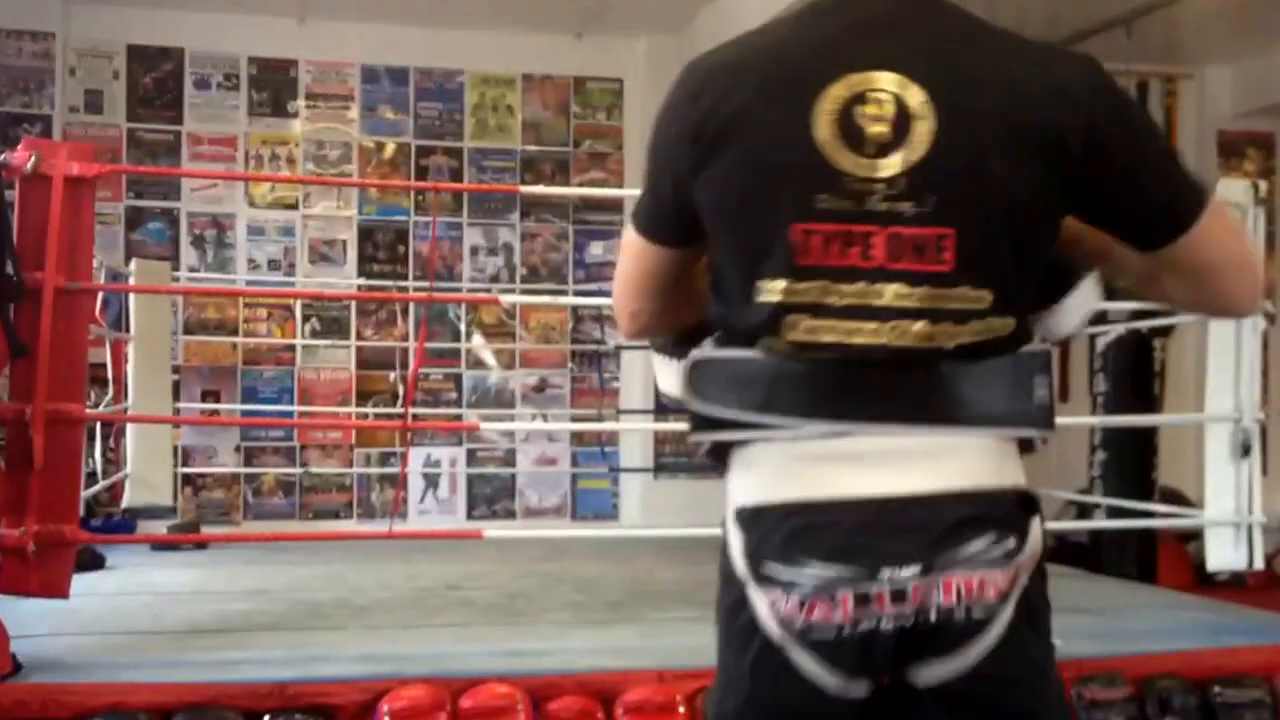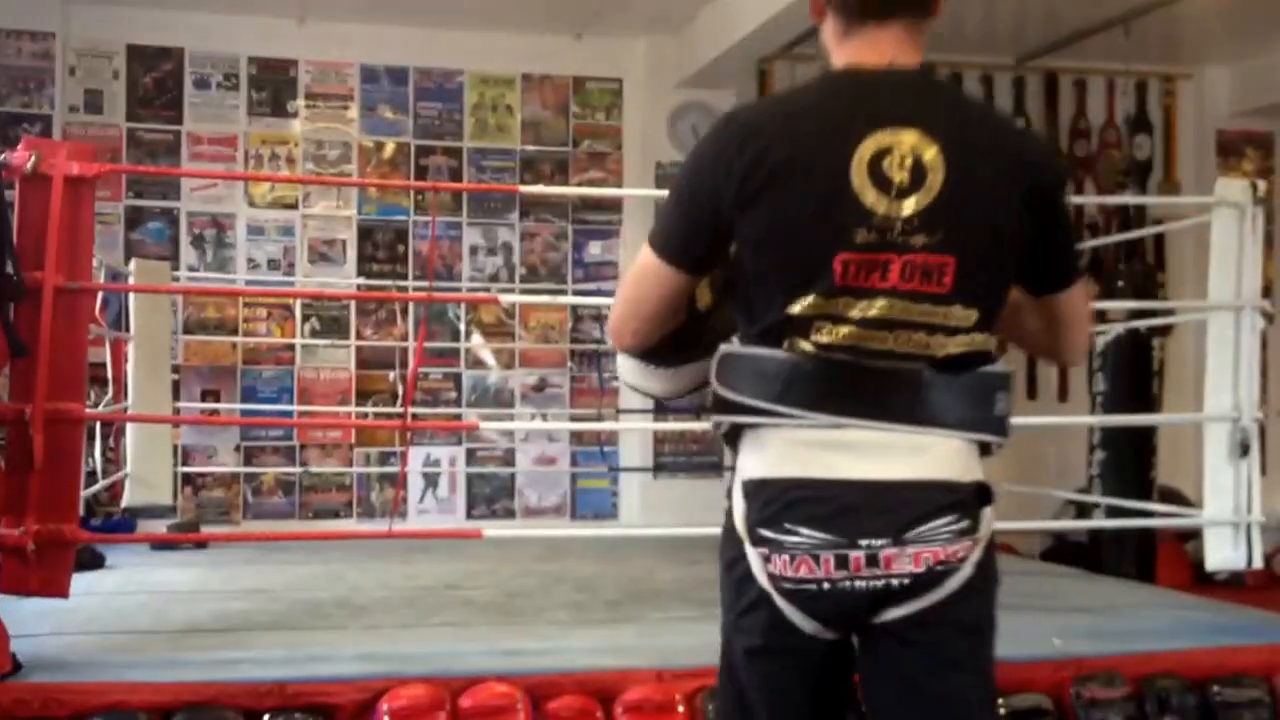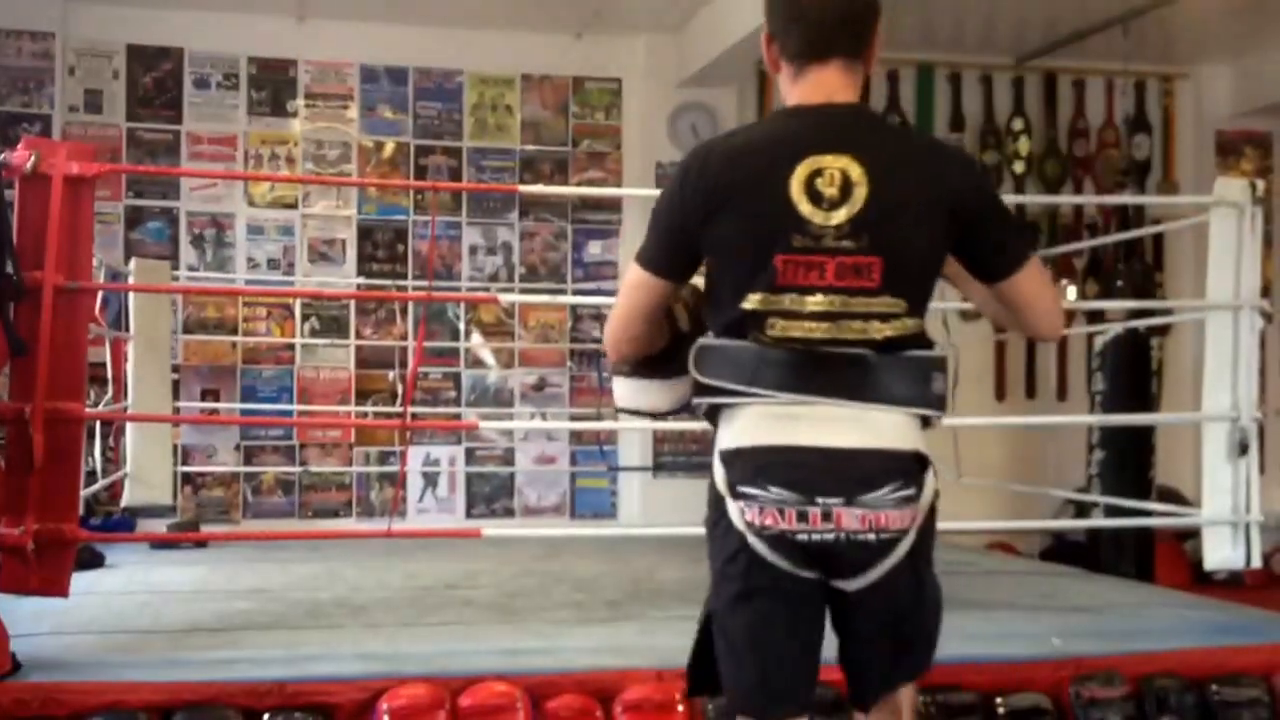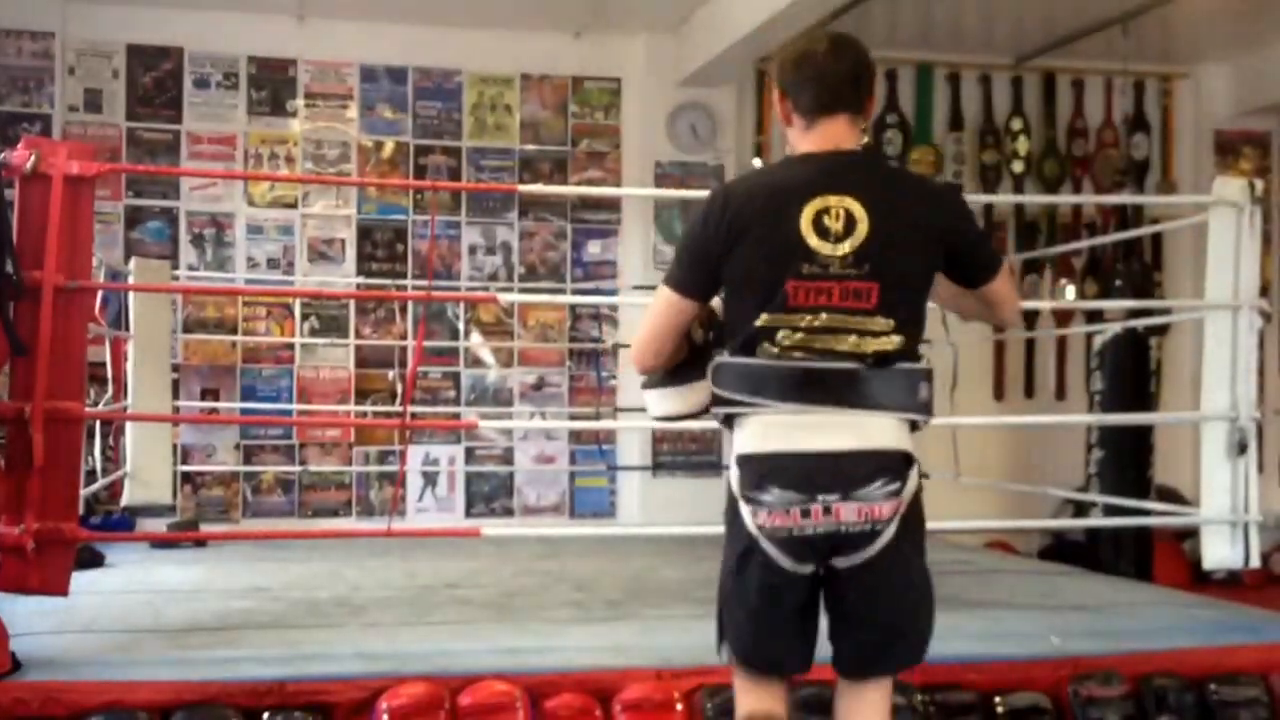
dt=0.3s
person 1, frame 1
left shoulder: (720, 86)
right shoulder: (1054, 88)
left elbow: (639, 315)
right elbow: (1234, 285)
left hip: (790, 535)
right hip: (969, 537)
person 1, frame 2
left shoulder: (748, 139)
right shoulder: (1016, 158)
left elbow: (630, 330)
right elbow: (1068, 343)
left hip: (786, 510)
right hip: (934, 519)
person 1, frame 3
left shoulder: (714, 170)
right shoulder: (941, 172)
left elbow: (623, 344)
right elbow: (1046, 318)
left hip: (762, 478)
right hip: (883, 479)
person 1, frame 4
left shoulder: (735, 206)
right shoulder: (929, 206)
left elbow: (648, 355)
right elbow: (1004, 309)
left hip: (772, 477)
right hip: (875, 477)
